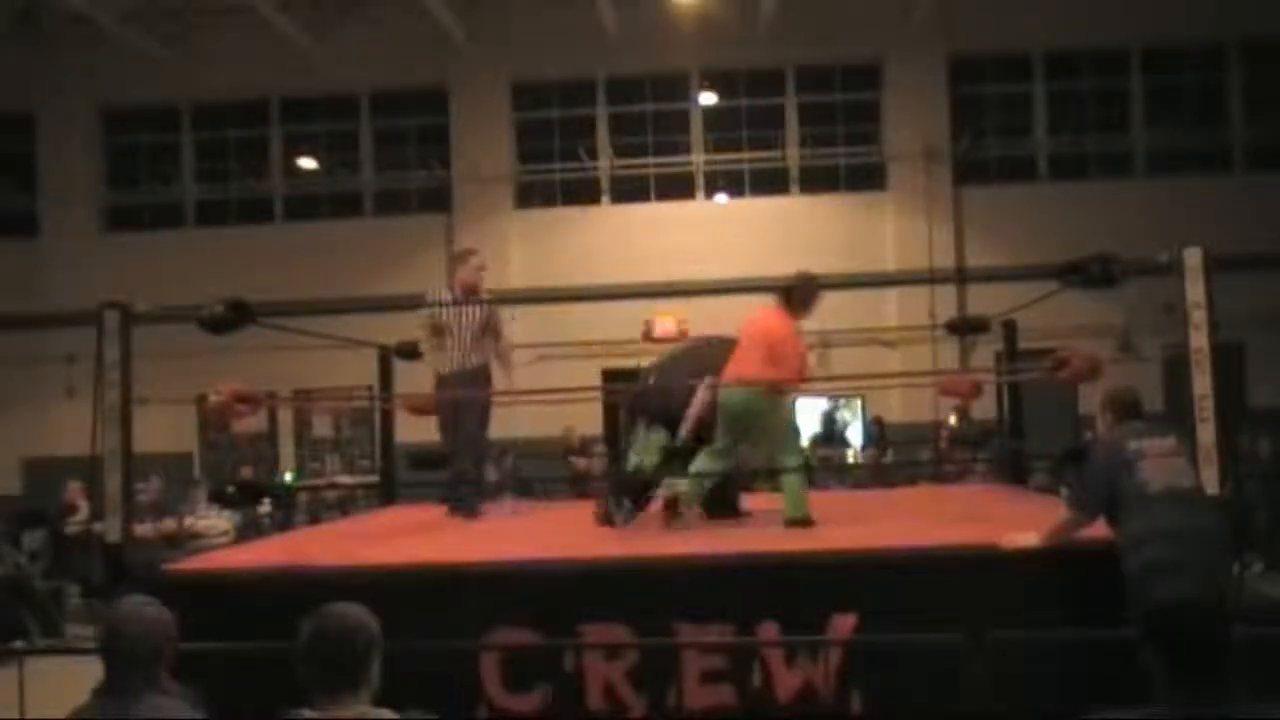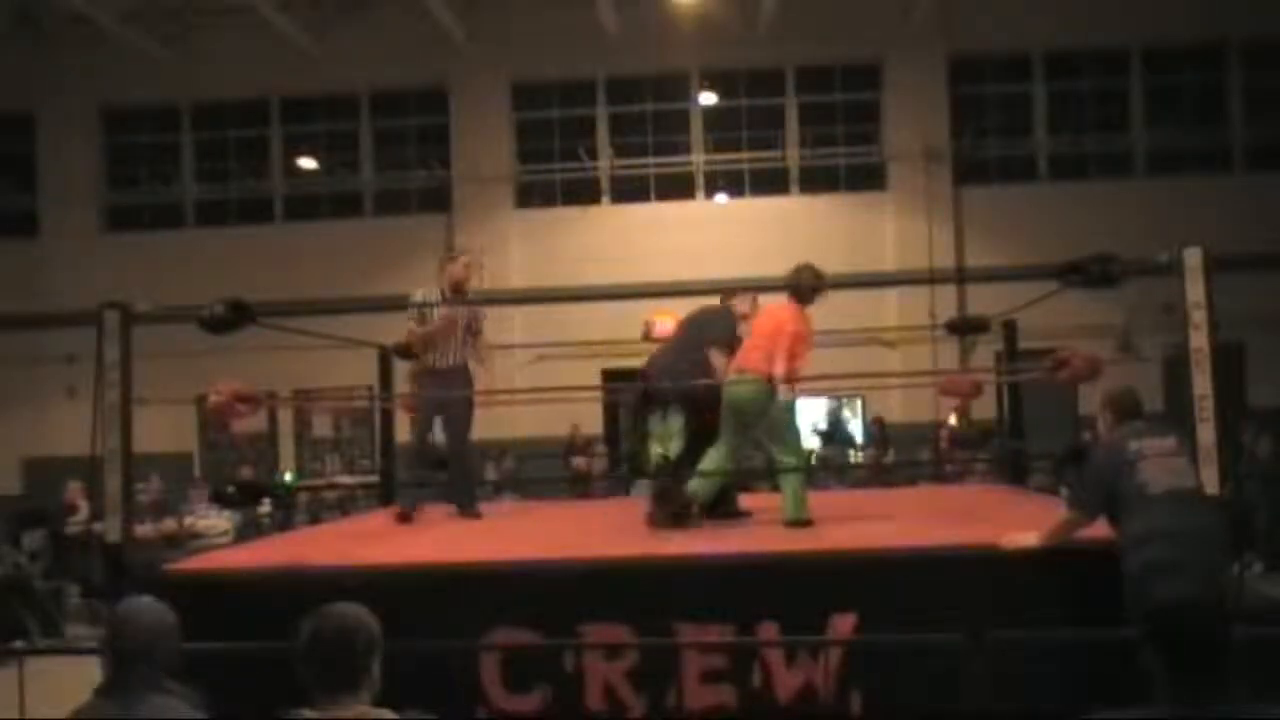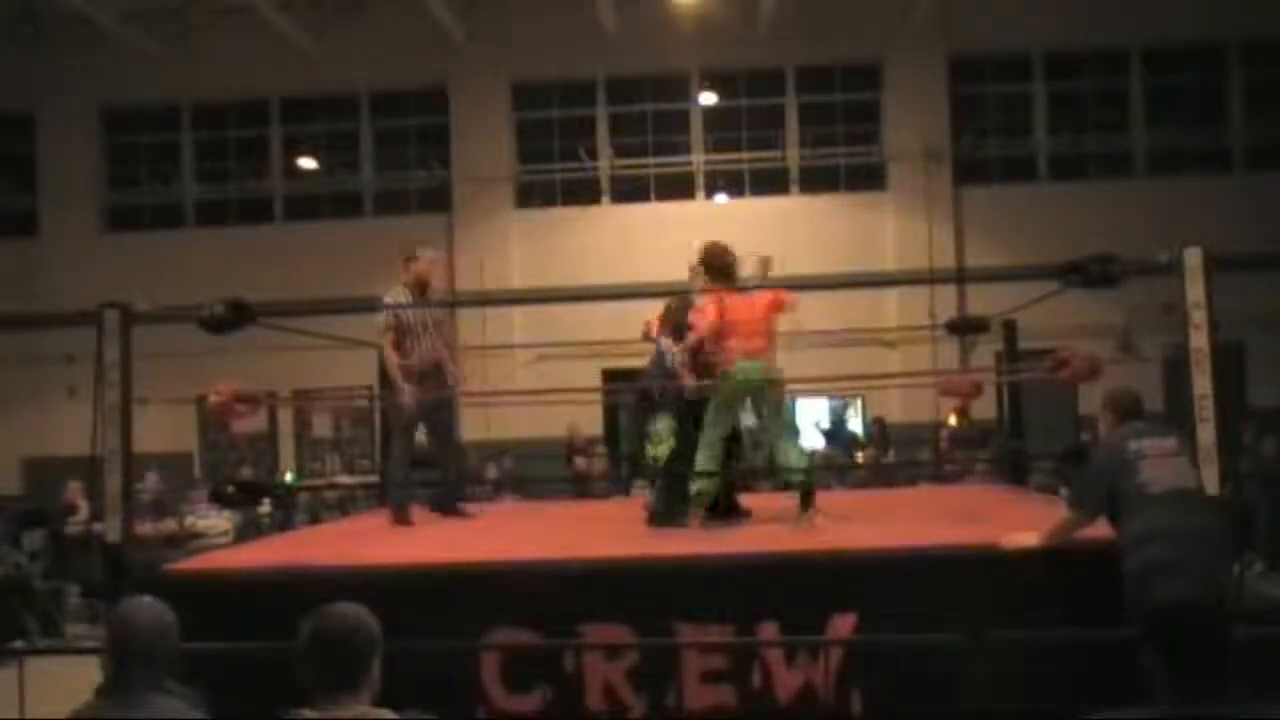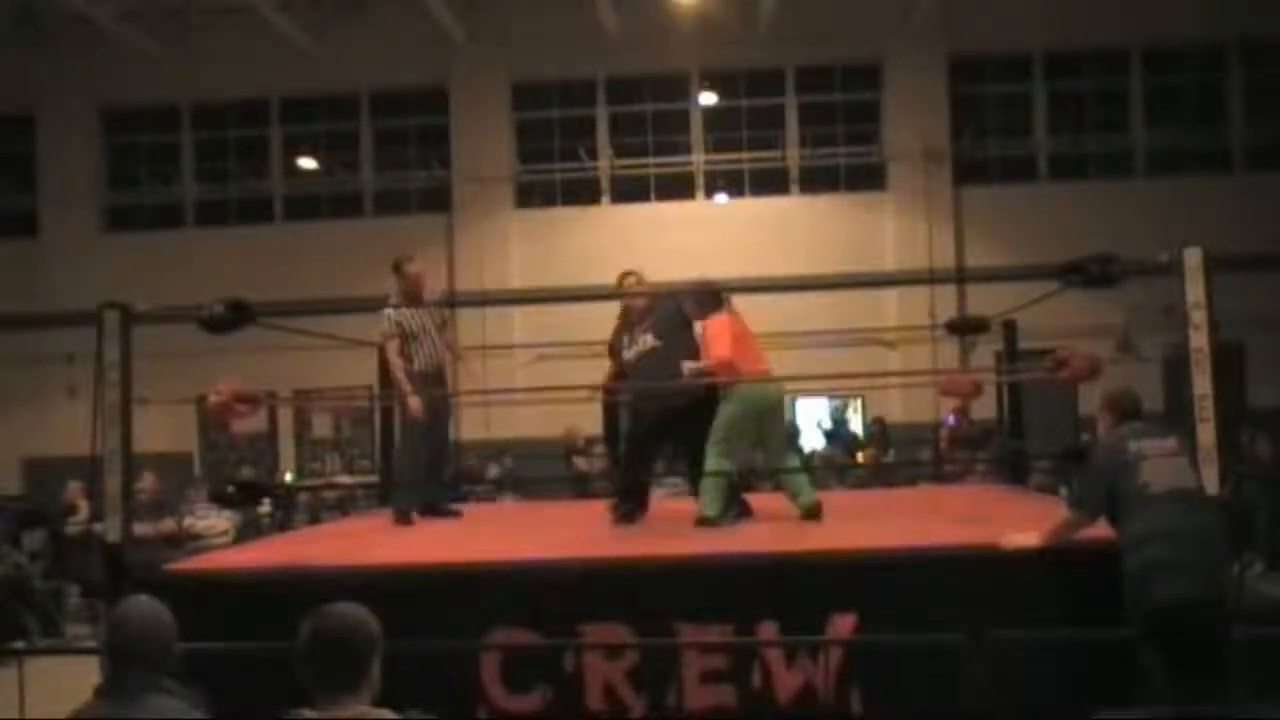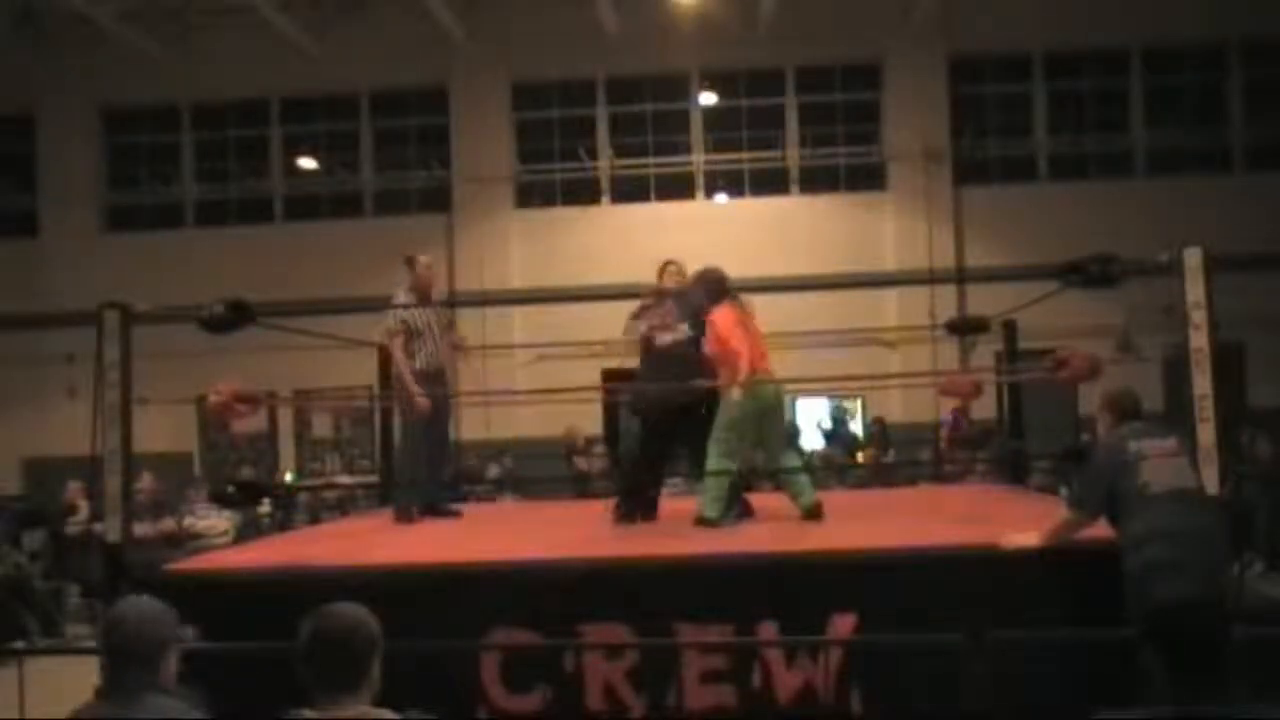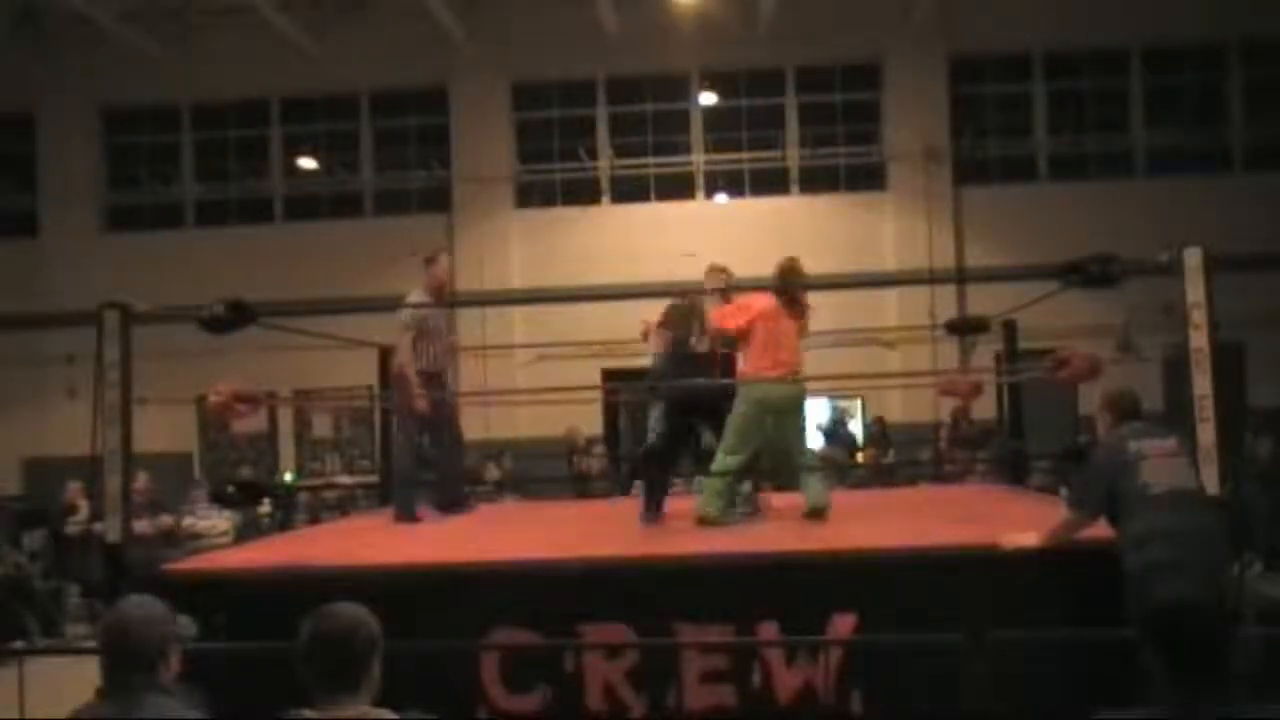
dt=0.4s
person 1, frame 1
left shoulder: (1109, 448)
right shoulder: (1173, 442)
left elbow: (1082, 515)
left wrist: (1039, 539)
left hip: (1157, 565)
right hip: (1207, 550)
left knee: (1173, 676)
right knee: (1208, 667)
person 1, frame 2
left shoulder: (1110, 448)
right shoulder: (1174, 442)
left elbow: (1082, 514)
left wrist: (1039, 538)
left hip: (1157, 565)
right hip: (1207, 549)
left knee: (1171, 674)
right knee: (1209, 671)
person 1, frame 3
left shoulder: (1111, 448)
right shoulder: (1175, 442)
left elbow: (1082, 514)
left wrist: (1040, 539)
left hip: (1157, 566)
right hip: (1207, 552)
left knee: (1171, 675)
right knee: (1209, 669)
person 1, frame 4
left shoulder: (1110, 448)
right shoulder: (1174, 442)
left elbow: (1082, 515)
left wrist: (1039, 538)
left hip: (1156, 565)
right hip: (1206, 552)
left knee: (1171, 675)
right knee: (1209, 668)
person 1, frame 5
left shoulder: (1110, 448)
right shoulder: (1174, 443)
left elbow: (1083, 515)
left wrist: (1039, 538)
left hip: (1156, 564)
right hip: (1206, 551)
left knee: (1172, 676)
right knee: (1209, 669)
person 1, frame 6
left shoulder: (1110, 449)
right shoulder: (1174, 443)
left elbow: (1082, 515)
left wrist: (1039, 539)
left hip: (1156, 566)
right hip: (1206, 552)
left knee: (1173, 673)
right knee: (1209, 669)
person 2, frame 1
left shoulder: (486, 303)
right shoulder: (436, 301)
left elbow: (499, 341)
right elbow: (430, 339)
left wrist: (508, 375)
right wrist: (437, 362)
left hip: (476, 379)
right hip: (448, 380)
left knee: (473, 439)
right knee: (452, 441)
left ankle: (469, 499)
right ankle: (460, 497)
person 2, frame 2
left shoulder: (470, 305)
right shoulder: (422, 298)
left elbow: (477, 343)
right elbow: (411, 338)
right wrist: (436, 327)
left hip: (458, 378)
right hip: (427, 378)
left knee: (460, 443)
right knee: (419, 441)
left ankle: (465, 501)
right ankle: (408, 502)
person 2, frame 3
left shoulder: (433, 301)
right shoulder: (393, 302)
right elbow: (387, 348)
left wrist: (453, 366)
right wrist: (402, 385)
left hip: (436, 380)
right hip: (408, 383)
left knee: (448, 442)
right knee: (403, 446)
left ankle: (446, 501)
right ankle: (399, 507)
person 2, frame 4
left shoulder: (430, 304)
right shoulder: (393, 312)
left elbow: (445, 338)
right elbow: (393, 357)
left wrist: (456, 355)
right wrist: (409, 394)
left hip: (438, 383)
right hip: (416, 385)
left knee: (439, 446)
right knee: (411, 448)
left ankle: (431, 501)
right ankle: (403, 508)
person 2, frame 5
left shoulder: (435, 305)
right shoulder: (400, 308)
left elbow: (450, 338)
right elbow: (397, 354)
right wrist: (415, 391)
left hip: (438, 382)
right hip: (415, 383)
left knee: (438, 445)
right knee: (412, 446)
left ankle: (431, 501)
right ankle: (403, 506)
person 2, frame 6
left shoulder: (441, 305)
right shoulder: (415, 305)
right elbow: (404, 351)
left wrist: (448, 384)
right wrist: (416, 391)
left hip: (438, 382)
right hip: (416, 382)
left knee: (451, 440)
right knee: (409, 447)
left ankle: (448, 496)
right ankle: (404, 507)
person 3, frame 1
left shoulder: (761, 315)
right shoulder: (789, 329)
right elbow: (789, 379)
left hip: (728, 391)
right hip: (757, 395)
left knee: (719, 450)
right knee: (789, 453)
left ankle: (681, 492)
right ankle: (796, 513)
person 3, frame 2
left shoulder: (769, 309)
right shoulder: (798, 321)
right elbow: (781, 358)
right wrist: (783, 390)
left hip: (733, 384)
right hip: (761, 388)
left knee: (726, 444)
right knee: (789, 453)
left ankle: (695, 492)
right ankle: (796, 513)
person 3, frame 3
left shoulder: (712, 300)
right shoulder: (761, 296)
left elbow: (706, 329)
right elbow: (787, 301)
left wrist: (687, 343)
left hip: (731, 371)
right hip: (765, 370)
left knee: (713, 433)
right knee: (780, 431)
left ankle: (702, 490)
right ankle: (799, 480)
person 3, frame 4
left shoulder: (715, 323)
right shoulder: (728, 316)
left elbow: (723, 358)
left wrist: (694, 366)
left hip: (743, 392)
right hip: (768, 388)
left knee: (719, 452)
right knee: (780, 451)
left ankle: (710, 513)
right ankle: (808, 502)
person 3, frame 5
left shoulder: (718, 317)
right shoulder: (738, 308)
left elbow: (746, 352)
left wrist: (738, 387)
left hip: (749, 390)
right hip: (770, 387)
left knee: (721, 451)
right knee: (780, 450)
left ankle: (711, 513)
right ankle: (811, 503)
person 3, frame 6
left shoulder: (757, 304)
right shoulder: (801, 313)
left elbow: (719, 321)
left wrist: (713, 305)
left hip: (756, 389)
right hip: (791, 389)
left knee: (731, 451)
right knee: (797, 451)
left ankle: (710, 511)
right ankle: (817, 502)
person 4, frame 1
right shoulder: (728, 353)
right elbow: (707, 389)
right wrist: (688, 427)
right hip: (664, 398)
right knee: (647, 458)
right ankle: (617, 507)
person 4, frame 2
left shoulder: (712, 319)
right shoulder: (720, 318)
right elbow: (717, 355)
left hip: (682, 384)
right hip: (668, 382)
left knee: (704, 443)
right knee: (674, 446)
left ankle: (720, 505)
right ankle: (665, 508)
person 4, frame 3
right shoulder: (678, 307)
right elbow: (666, 340)
right wrist: (685, 376)
left hip: (703, 388)
right hip: (671, 387)
right knee: (675, 450)
left ankle: (721, 505)
right ankle: (663, 511)
person 4, frame 4
left shoulder: (669, 306)
right shoulder: (624, 329)
right elbow: (618, 365)
right wrist: (610, 380)
left hip: (686, 395)
right hip: (647, 401)
left knee: (700, 454)
right knee: (634, 454)
left ankle: (728, 506)
right ankle: (627, 508)
person 4, frame 5
right shoulder: (648, 307)
right elbow: (630, 335)
right wrist: (644, 327)
left hip: (695, 391)
right hip: (656, 393)
left knee: (709, 449)
right knee: (648, 451)
right ankle: (632, 507)
person 4, frame 6
right shoulder: (683, 309)
right elbow: (661, 335)
left hip: (715, 391)
right hip: (677, 389)
right knee: (663, 447)
right ankle: (652, 506)
